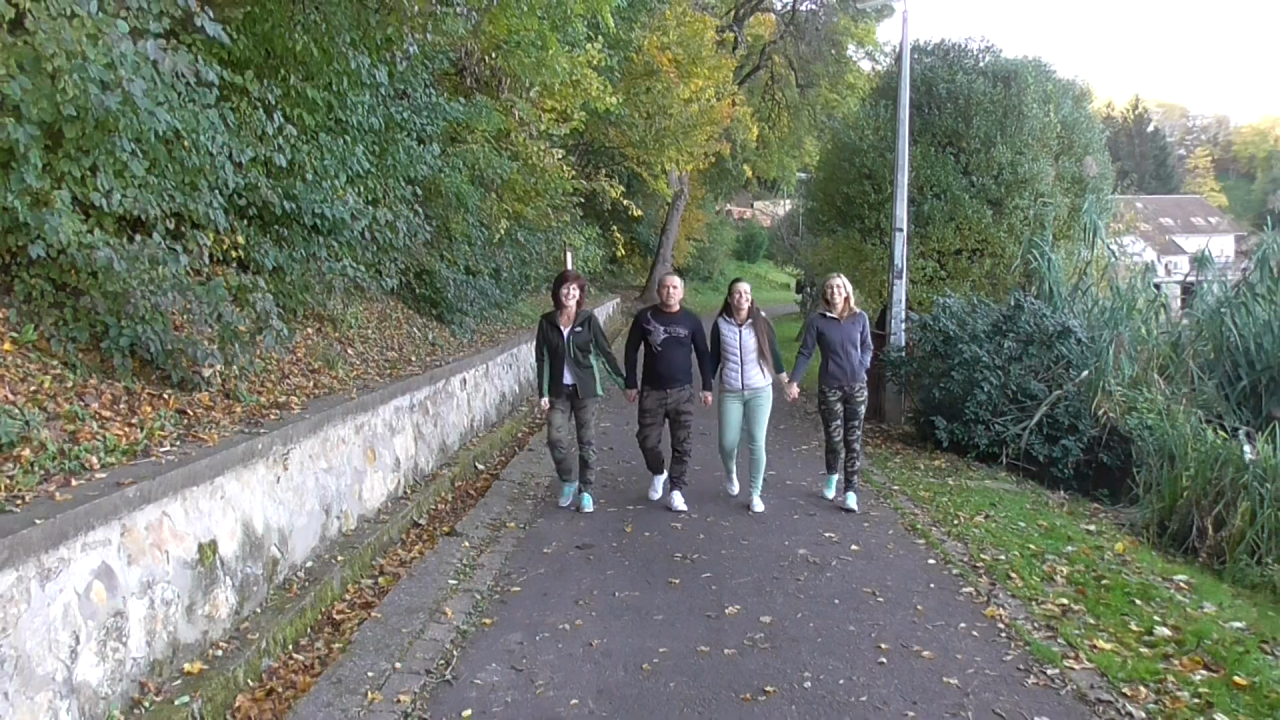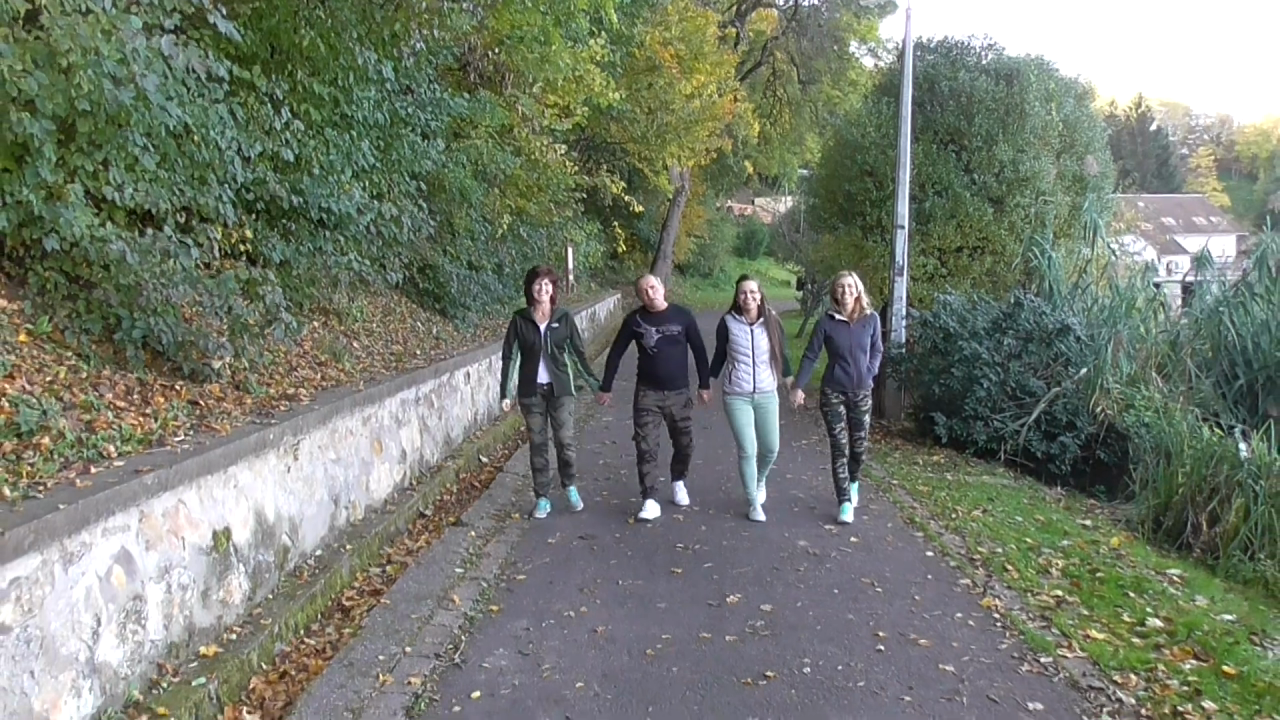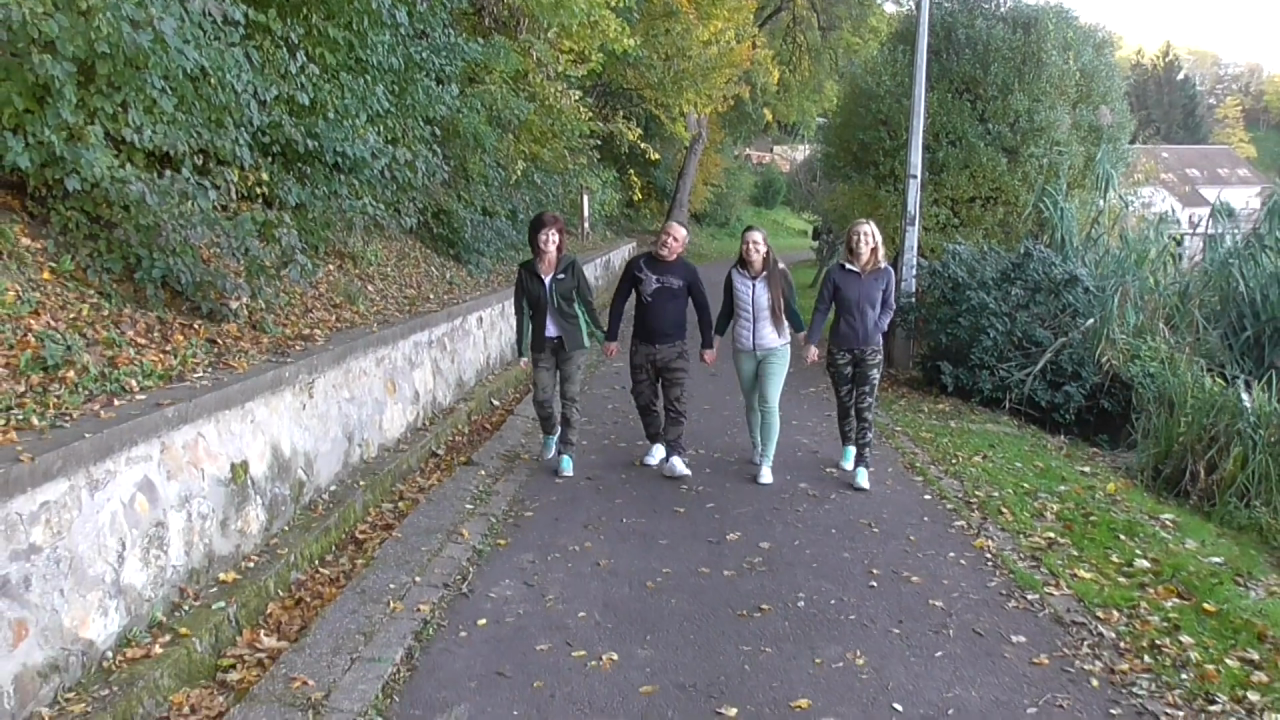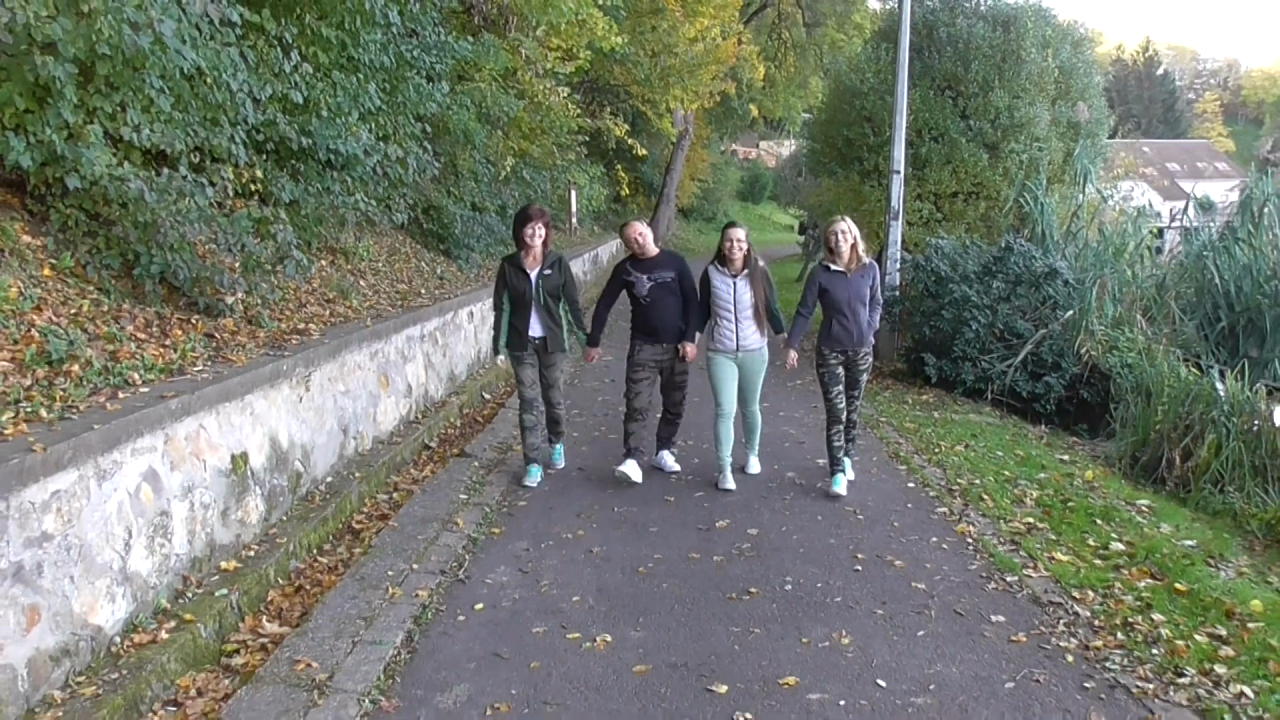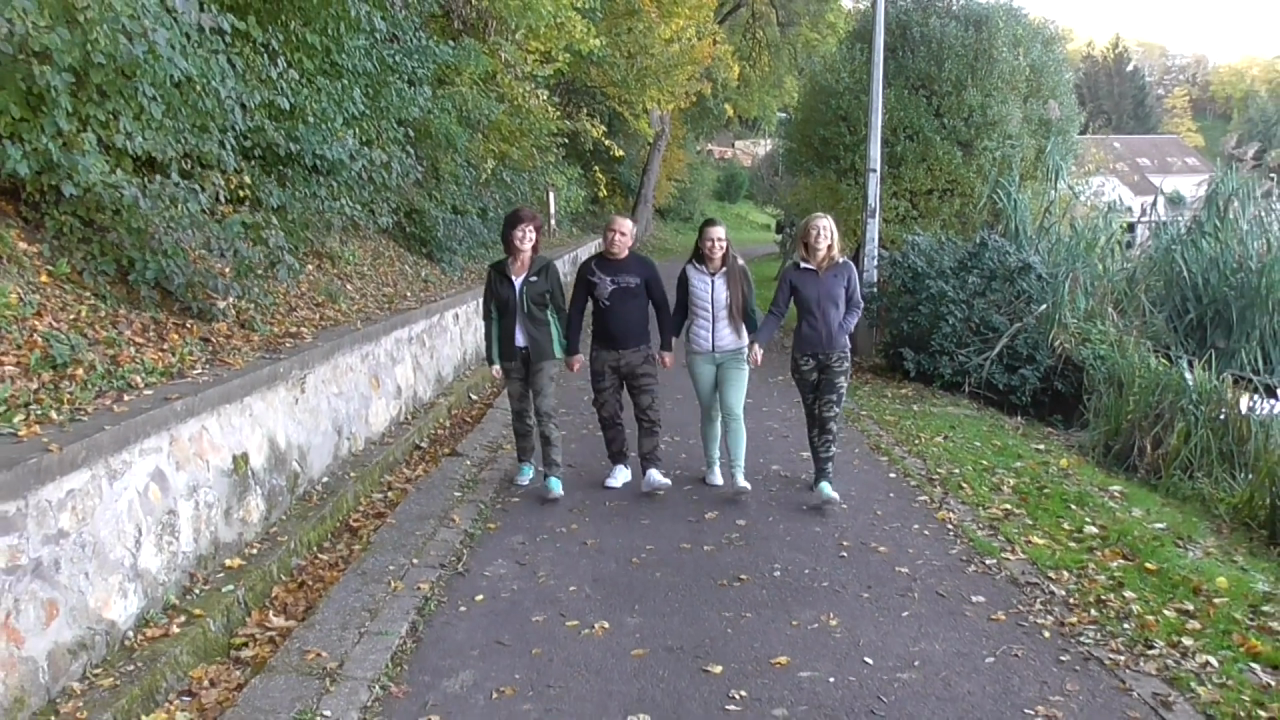
dt=0.7s
person 1, frame 1
left shoulder: (589, 320)
right shoulder: (547, 322)
left elbow: (605, 353)
right elbow: (542, 359)
left wrist: (624, 382)
right wrist: (543, 392)
left hip: (586, 389)
right hip: (558, 390)
left knee: (586, 441)
right knee: (556, 440)
left ankle: (585, 491)
right ankle: (568, 483)
person 1, frame 2
left shoulder: (564, 318)
right shoulder: (519, 320)
left elbow: (578, 353)
right elbow: (509, 357)
left wrist: (595, 384)
right wrist: (506, 393)
left hip: (560, 389)
right hip: (531, 391)
left knee: (565, 440)
right knee: (538, 445)
left ankle: (570, 487)
right ankle: (542, 498)
person 1, frame 3
left shoulder: (571, 266)
right shoulder: (526, 271)
left elbow: (587, 303)
right elbow: (522, 312)
left wrist: (603, 336)
right wrist: (522, 349)
left hip: (571, 342)
right hip: (542, 344)
left knee: (570, 398)
right knee: (542, 398)
left ankle: (566, 453)
right ankle: (551, 433)
person 1, frame 4
left shoulder: (558, 263)
right shoulder: (509, 266)
left elbow: (572, 303)
right elbow: (501, 308)
left wrist: (585, 339)
right wrist: (498, 346)
left hip: (553, 342)
right hip: (522, 344)
left knee: (554, 399)
right knee: (529, 402)
left ankle: (556, 442)
right ankle: (533, 464)
person 1, frame 5
left shoulder: (546, 268)
right shoulder: (497, 272)
left elbow: (560, 310)
right elbow: (491, 316)
left wrist: (570, 350)
right wrist: (492, 357)
left hip: (543, 352)
right hip: (512, 353)
left knee: (545, 412)
right knee: (520, 411)
left ankle: (553, 477)
right ankle: (525, 462)
person 2, frame 1
left shoulder: (860, 318)
right shoulder: (817, 320)
left elbow: (867, 347)
right elbow: (805, 353)
left wrist: (861, 367)
right wrist: (794, 381)
left hip: (857, 386)
right hip: (830, 387)
left knee: (853, 441)
right knee: (834, 440)
left ankle: (850, 491)
right ankle: (831, 476)
person 2, frame 2
left shoulder: (871, 319)
right shoulder: (826, 322)
left elbow: (877, 351)
right elbow: (810, 355)
left wrist: (869, 373)
right wrist: (798, 386)
left hip: (862, 392)
right hip: (833, 392)
left knee: (859, 446)
right knee: (839, 447)
left ankle: (852, 483)
right ankle: (845, 502)
person 2, frame 3
left shoulder: (885, 273)
right shoulder: (836, 272)
left elbow: (888, 307)
right elbow: (821, 309)
left wrist: (878, 328)
right wrist: (811, 342)
left hip: (871, 350)
right hip: (839, 348)
left knee: (864, 409)
right knee: (846, 405)
left ankle: (861, 467)
right ankle: (849, 446)
person 2, frame 4
left shoulder: (870, 268)
right shoulder: (820, 273)
left elbow: (876, 304)
right elbow: (804, 312)
left wrist: (870, 328)
right wrist: (792, 346)
left hip: (862, 350)
right hip: (830, 351)
left knee: (852, 409)
right knee: (836, 412)
left ankle: (845, 457)
right ankle: (837, 474)
person 2, frame 5
left shoulder: (845, 269)
right shoulder: (792, 272)
left elbow: (856, 306)
right elbow: (777, 312)
left wrist: (842, 330)
right wrist: (758, 342)
left hip: (837, 354)
right hip: (804, 353)
left knee: (829, 418)
right knee: (813, 416)
left ankle: (824, 482)
right ankle: (821, 471)
person 3, frame 1
left shoulder: (691, 320)
right shoulder: (644, 317)
left elbow: (703, 354)
right elbow: (631, 351)
left wrist: (707, 387)
right wrist: (630, 383)
left hip: (682, 392)
right hip: (651, 391)
left knee: (682, 445)
right knee: (647, 441)
left ankle: (676, 491)
right ankle: (659, 472)
person 3, frame 2
left shoulder: (682, 315)
right shoulder: (634, 320)
left elbow: (699, 351)
right elbow: (616, 353)
left wrist: (704, 385)
right wrist: (606, 387)
left hip: (679, 393)
right hip: (647, 393)
left knee: (684, 445)
right knee: (646, 447)
left ankle: (678, 481)
right ankle: (649, 501)
person 3, frame 3
left shoulder: (687, 271)
right shoulder: (637, 264)
left elbow: (702, 308)
right elbow: (619, 300)
left wrist: (707, 344)
right wrist: (611, 337)
left hip: (674, 348)
right hip: (641, 346)
left knee: (675, 404)
right knee: (645, 401)
left ankle: (673, 458)
right ankle: (657, 444)
person 3, frame 4
left shoulder: (675, 262)
right shoulder: (624, 269)
left elbow: (692, 301)
right elbow: (604, 304)
left wrist: (690, 338)
right wrist: (593, 342)
left hip: (675, 346)
right hip: (643, 346)
left knee: (674, 405)
right knee: (637, 405)
left ankle: (664, 452)
right ankle: (632, 462)
person 3, frame 5
left shoulder: (644, 267)
right shoulder: (589, 268)
left elbow: (661, 307)
right elbow: (576, 311)
left wrist: (666, 346)
right wrist: (572, 350)
left hip: (639, 353)
right hip: (602, 354)
left knee: (648, 413)
right knee: (608, 414)
left ankle: (650, 472)
right ankle: (620, 465)
person 4, frame 1
left shoulder: (761, 322)
right shoulder: (720, 324)
left elbow: (773, 353)
right elbow: (714, 357)
left wrist: (787, 383)
left hip: (760, 391)
right hip: (730, 393)
left knee: (757, 443)
right knee: (727, 443)
left ankle: (755, 494)
right ankle: (731, 475)
person 4, frame 2
left shoulder: (772, 321)
right shoulder: (727, 323)
left elbow: (781, 355)
right elbow: (719, 356)
left hip: (767, 395)
right hip: (736, 396)
left knee: (771, 449)
right knee: (747, 450)
left ankle: (760, 482)
right ankle: (753, 503)
person 4, frame 3
left shoulder: (779, 274)
right shoulder: (733, 276)
left elbow: (791, 309)
right elbow: (726, 312)
right wrist: (714, 343)
left hip: (776, 351)
right hip: (743, 351)
left knee: (769, 406)
right knee: (751, 404)
left ankle: (765, 464)
right ankle: (758, 446)
person 4, frame 4
left shoulder: (759, 272)
right shoulder: (711, 274)
left elbow: (771, 308)
right elbow: (703, 310)
left hip: (754, 352)
right hip: (720, 353)
left knee: (750, 407)
right knee: (725, 409)
left ankle: (752, 454)
right ankle: (725, 470)
person 4, frame 5
left shoulder: (739, 271)
right shoulder: (689, 273)
left elbow: (749, 310)
right elbow: (680, 310)
left hip: (734, 354)
right hip: (699, 355)
left knee: (733, 413)
right knee: (710, 412)
left ankle: (738, 475)
right ankle: (712, 465)
